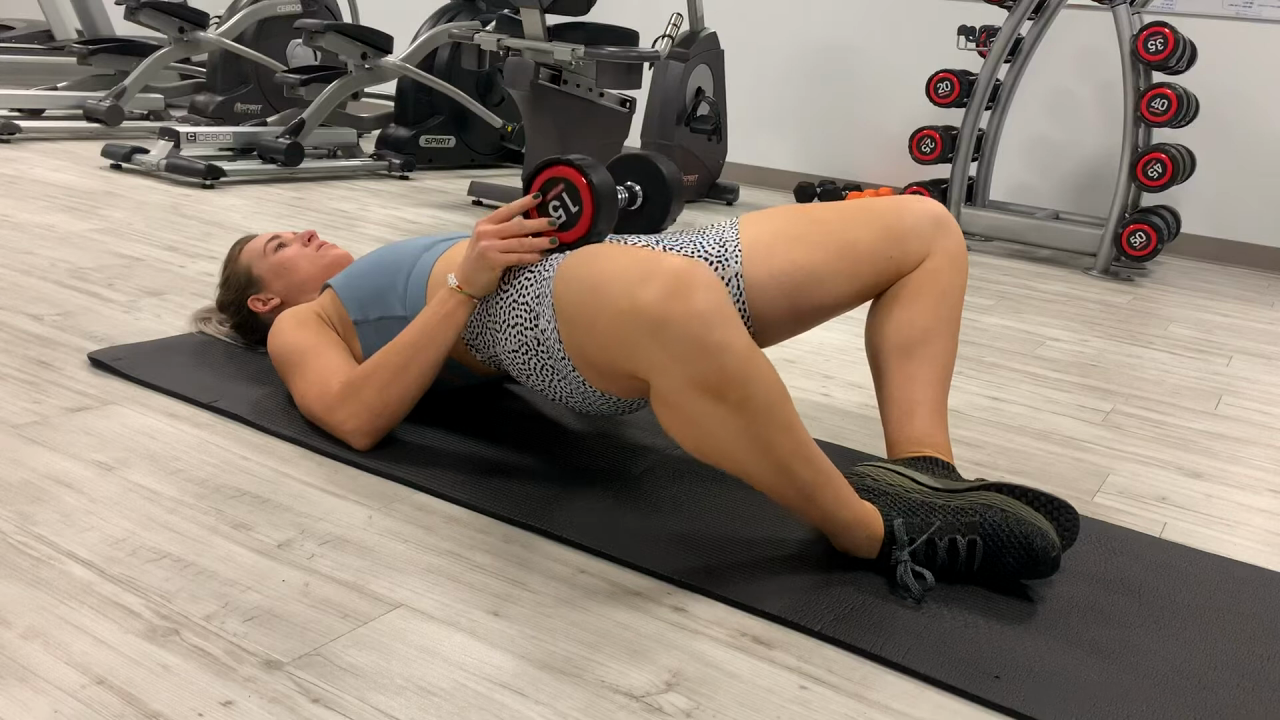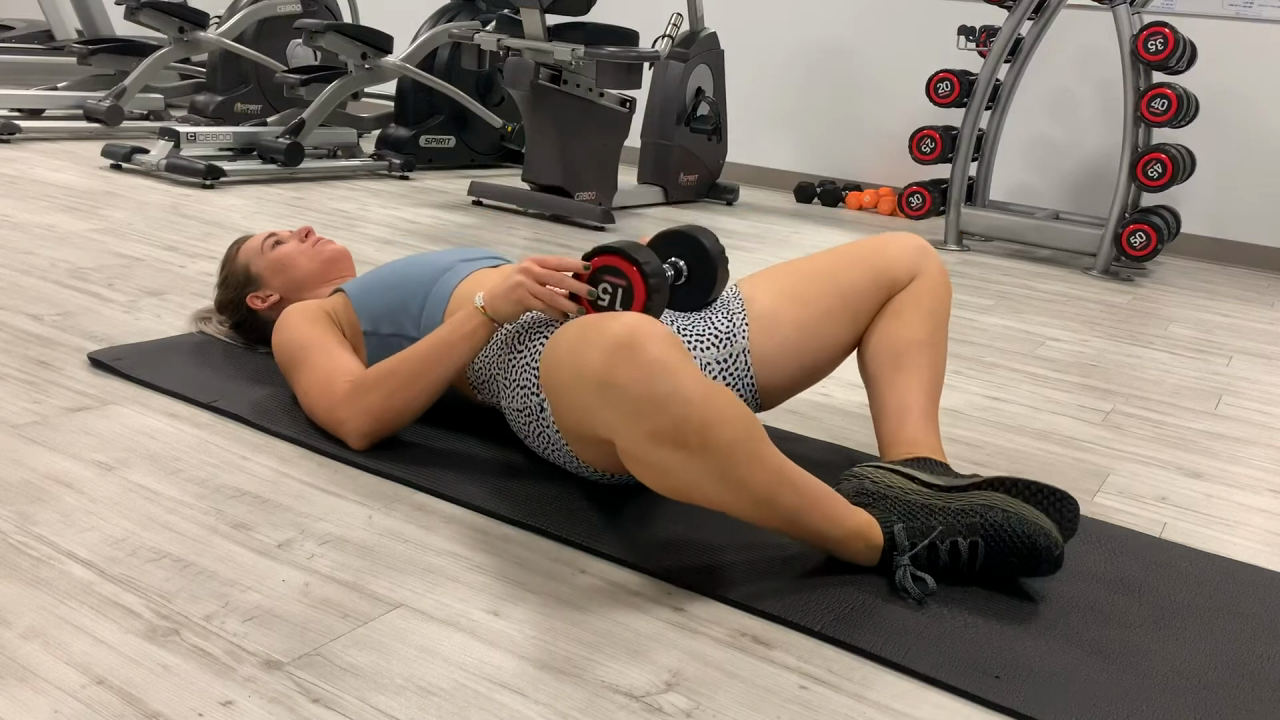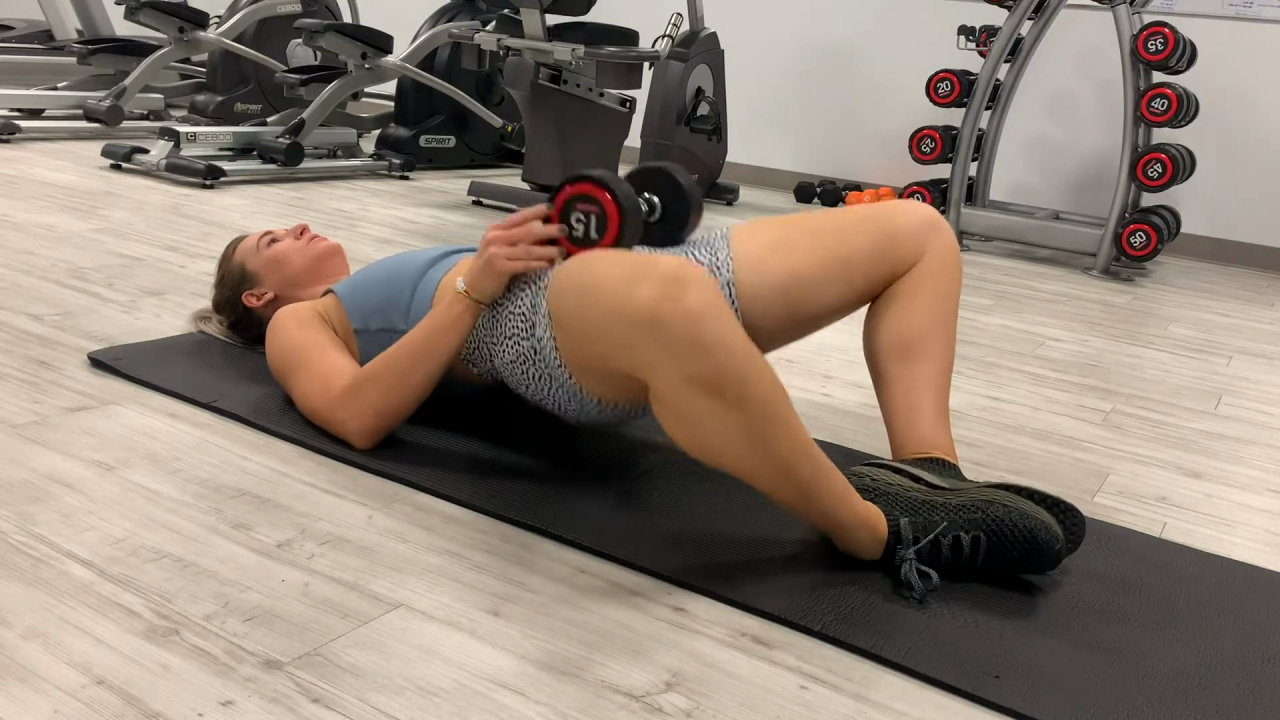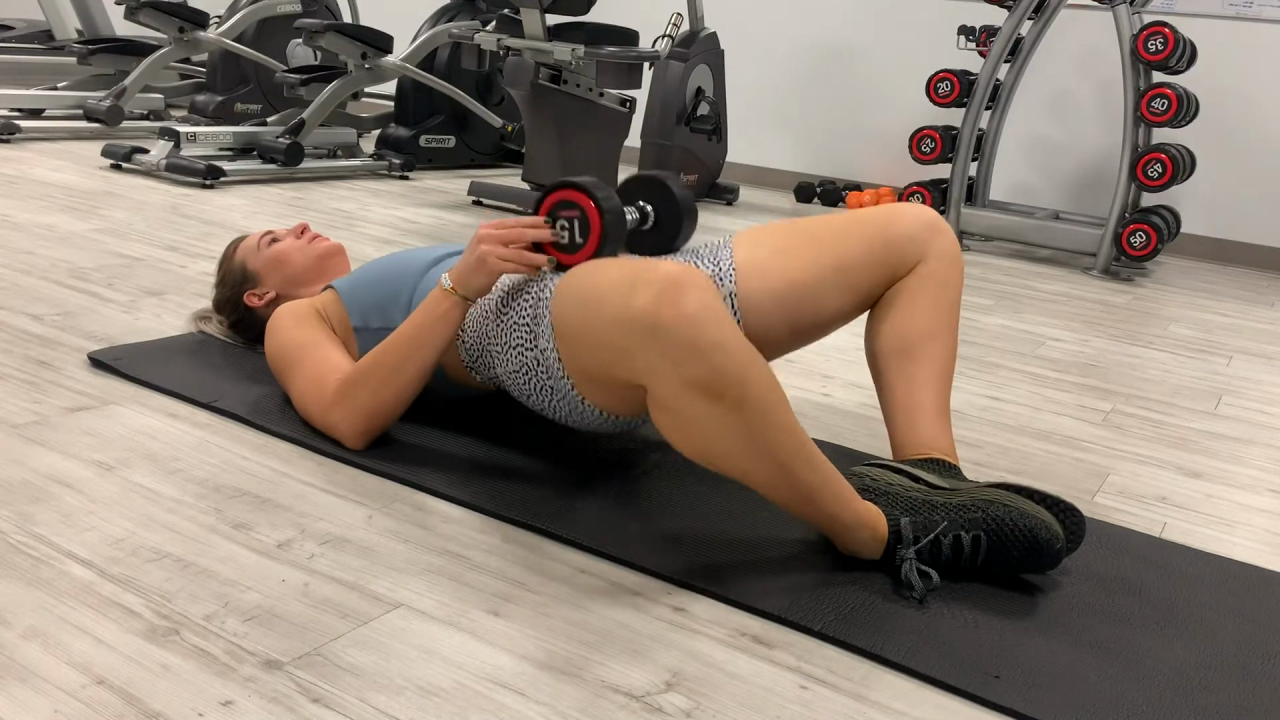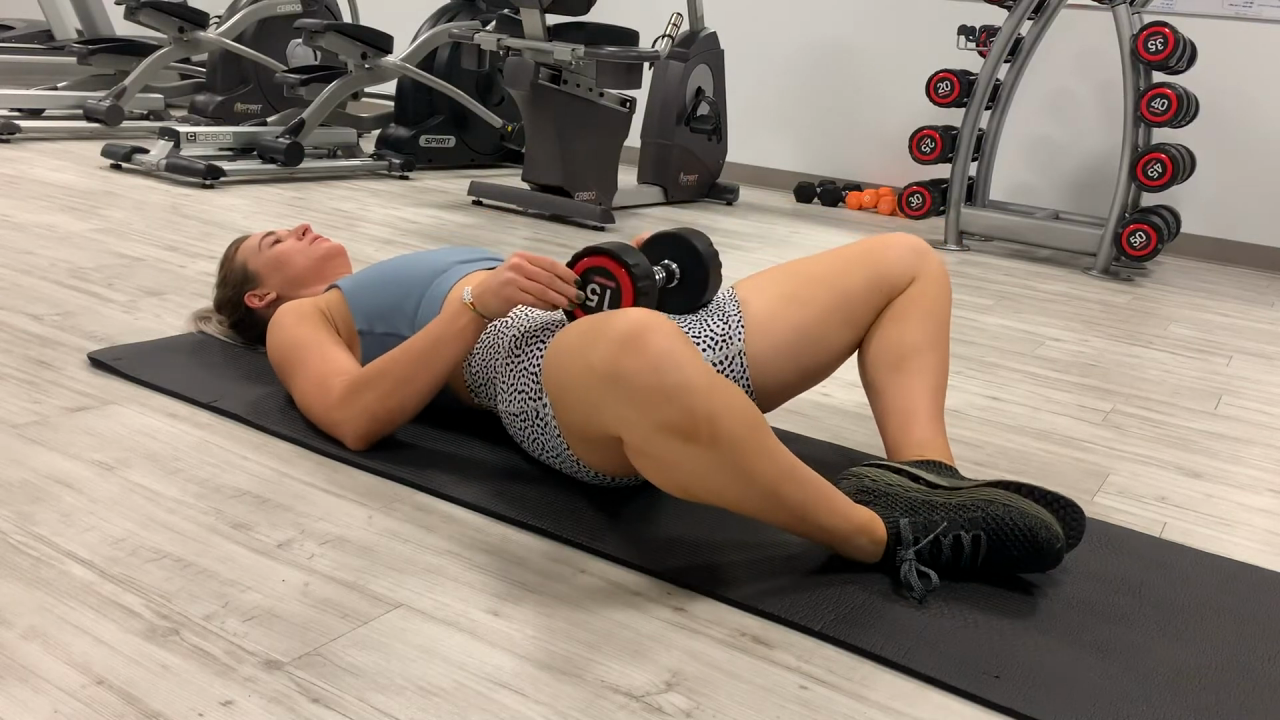
dt=0.7s
person 1, frame 1
left shoulder: (393, 276)
right shoulder: (301, 328)
right elbow: (359, 419)
right wrist: (465, 280)
left hip: (629, 266)
right hip: (534, 300)
left knee: (922, 225)
right knee: (671, 301)
left ankle: (918, 474)
right ankle: (876, 531)
person 1, frame 2
left shoulder: (404, 286)
right shoulder: (306, 324)
right elbow: (360, 417)
right wrist: (491, 306)
left hip: (667, 323)
right hip: (543, 358)
left knee: (907, 258)
right knee: (630, 354)
left ankle: (912, 475)
right ankle: (880, 537)
person 1, frame 3
left shoulder: (393, 280)
right shoulder: (298, 326)
right elbow: (361, 417)
left wrist: (615, 234)
right wrist: (474, 284)
left hip: (637, 277)
right hip: (535, 313)
left knee: (914, 230)
right knee: (668, 302)
left ankle: (925, 474)
right ankle: (880, 532)
person 1, frame 4
left shoulder: (389, 283)
right shoulder: (299, 322)
right elbow: (351, 417)
left wrist: (610, 239)
right wrist: (462, 283)
left hip: (629, 294)
right hip: (529, 319)
left knee: (916, 233)
right knee: (667, 304)
left ankle: (926, 474)
right ankle: (879, 531)
person 1, frame 5
left shoulder: (403, 278)
right shoulder: (300, 323)
right elbow: (356, 417)
right wrist: (480, 301)
left hip: (658, 329)
right hip: (538, 361)
left knee: (905, 259)
right knee: (635, 351)
left ankle: (920, 477)
right ankle: (882, 534)
